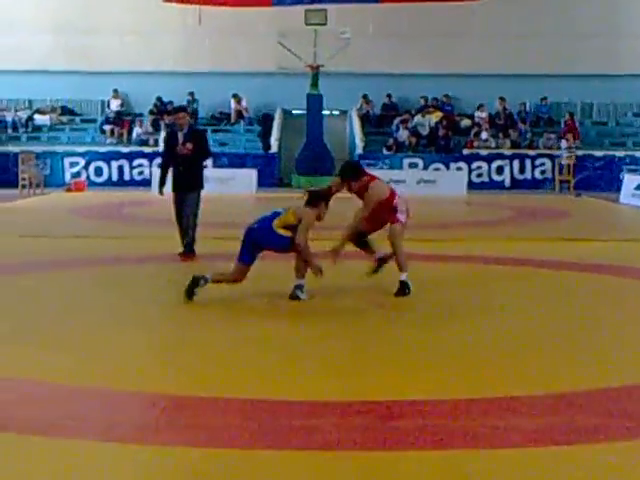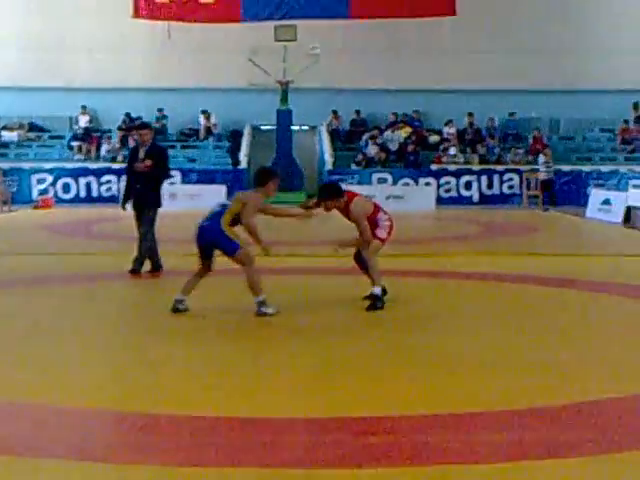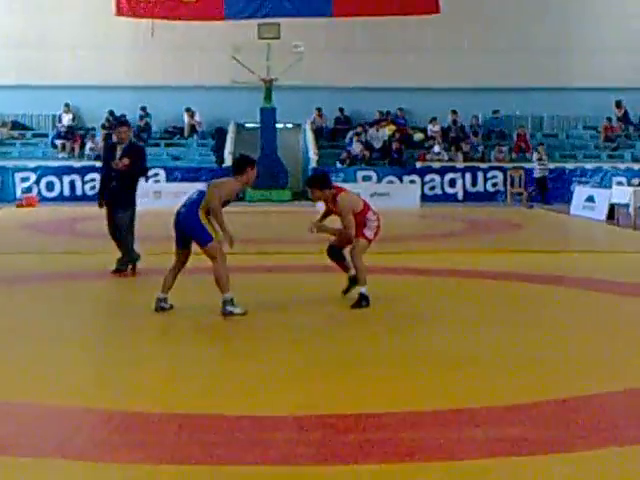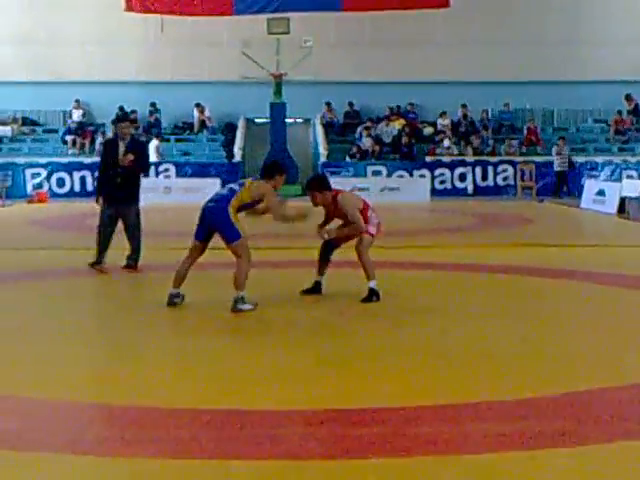
dt=0.3s
person 1, frame 1
left shoulder: (198, 134)
right shoulder: (170, 135)
left elbow: (206, 154)
right elbow: (166, 160)
left wrist: (189, 153)
right wrist: (162, 182)
left hip: (193, 182)
right hip: (178, 182)
left knee: (190, 216)
right knee: (180, 218)
left ankle: (189, 248)
right ankle: (188, 249)
person 1, frame 2
left shoulder: (160, 151)
right shoulder: (133, 151)
left elbow: (165, 173)
right elbow: (130, 175)
left wrist: (147, 170)
right wrist: (126, 197)
left hip: (151, 199)
right hip: (138, 199)
left knee: (145, 233)
right knee: (147, 233)
left ankle: (137, 266)
right ankle: (156, 265)
person 1, frame 3
left shoulder: (137, 150)
right shoulder: (109, 148)
left elbow: (142, 171)
right elbow: (104, 172)
left wrist: (124, 168)
right wrist: (101, 195)
left hip: (126, 198)
right hip: (112, 197)
left knee: (125, 233)
right knee: (114, 232)
left ankle: (123, 265)
right ankle: (132, 257)
person 1, frame 4
left shoulder: (139, 145)
right shoulder: (108, 144)
left elbow: (145, 167)
right elbow: (103, 168)
left wrist: (131, 164)
right wrist: (99, 192)
left hip: (130, 194)
right hip: (110, 193)
left knee: (133, 229)
right knee: (104, 227)
left ankle: (132, 261)
right ankle: (99, 259)
person 2, frame 1
left shoulder: (298, 211)
right shoulder: (309, 215)
right elbow: (299, 241)
right wrist: (313, 263)
left hip: (252, 232)
right hip: (266, 232)
left knee: (236, 276)
right knee: (302, 250)
left ankle: (203, 280)
right ankle: (298, 289)
person 2, frame 2
left shoulder: (249, 196)
right shoulder: (255, 198)
left elbow: (273, 211)
right elbow: (246, 221)
left wrist: (299, 213)
right wrist: (261, 242)
left hip: (204, 229)
right hip: (217, 229)
left knee: (205, 269)
right knee: (249, 263)
left ankle: (179, 301)
right ankle: (262, 305)
person 2, frame 3
left shoulder: (225, 183)
right shoulder: (233, 184)
right elbow: (213, 203)
left wrist: (216, 237)
right wrist: (225, 231)
left hip: (182, 216)
right hip: (194, 217)
left knee: (180, 262)
right knee: (219, 258)
left ankle: (162, 300)
right ankle: (227, 304)
person 2, frame 4
left shoulder: (250, 183)
right shoulder: (266, 188)
left elbow: (252, 210)
right elbow: (278, 215)
left wrist: (269, 208)
right wrist: (298, 215)
left hip: (208, 210)
right hip: (223, 213)
left knee: (192, 255)
right knee: (244, 256)
left ankle: (174, 295)
right ankle: (238, 301)
person 3, frame 1
left shoulder: (372, 190)
right shoulder: (356, 181)
left elbow: (358, 221)
right elbow: (336, 186)
left wrist: (341, 245)
left hip: (396, 208)
right hip: (379, 210)
left knee: (394, 240)
right knee: (355, 235)
left ankle: (404, 282)
right ankle: (380, 258)
person 3, frame 2
left shoulder: (354, 208)
right shoulder: (339, 197)
left elbow: (367, 238)
left wrist: (345, 244)
right wrist: (312, 204)
left hip: (382, 223)
right hip: (369, 223)
left knee: (367, 255)
right knee: (359, 257)
left ankle: (378, 298)
right ankle: (378, 289)
person 3, frame 3
left shoulder: (342, 201)
right shoulder: (329, 195)
left elbow: (349, 233)
right elbow: (330, 208)
left wrist: (325, 229)
right wrist: (320, 220)
left hip: (369, 223)
right hip: (355, 222)
left knee: (355, 253)
right knee: (332, 250)
left ankle: (364, 295)
right ankle: (353, 277)
person 3, frame 4
left shoulder: (343, 201)
right shoulder: (325, 200)
left elbow: (360, 227)
right elbow: (329, 214)
left wrist: (335, 233)
right wrist: (322, 226)
left hip: (368, 220)
right hip: (350, 222)
left knee: (361, 249)
right knee: (326, 247)
left ankle: (373, 290)
right ankle: (317, 285)
